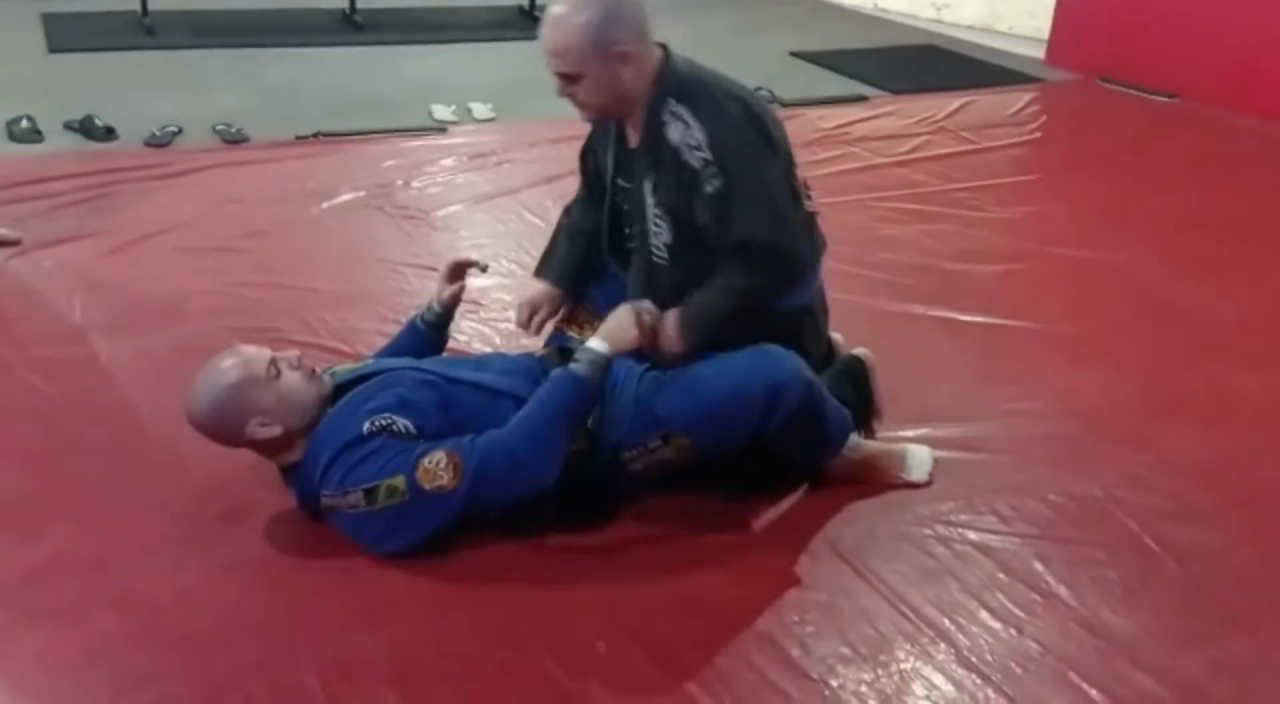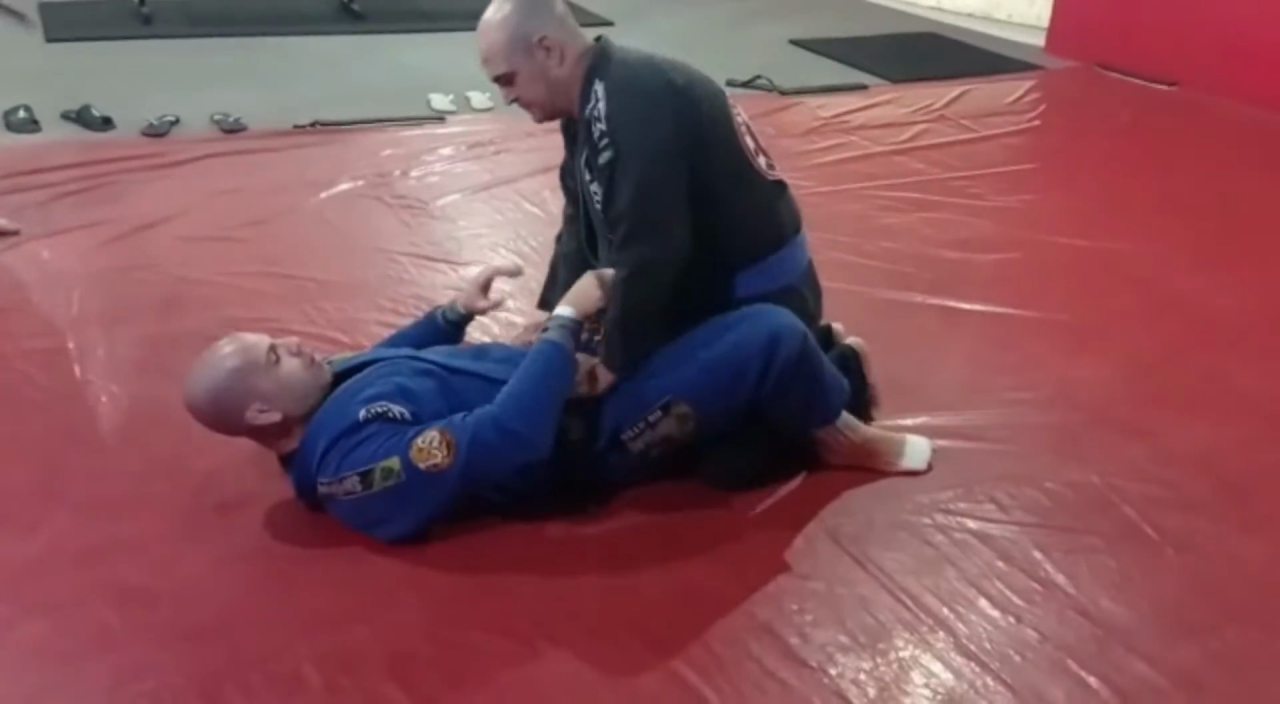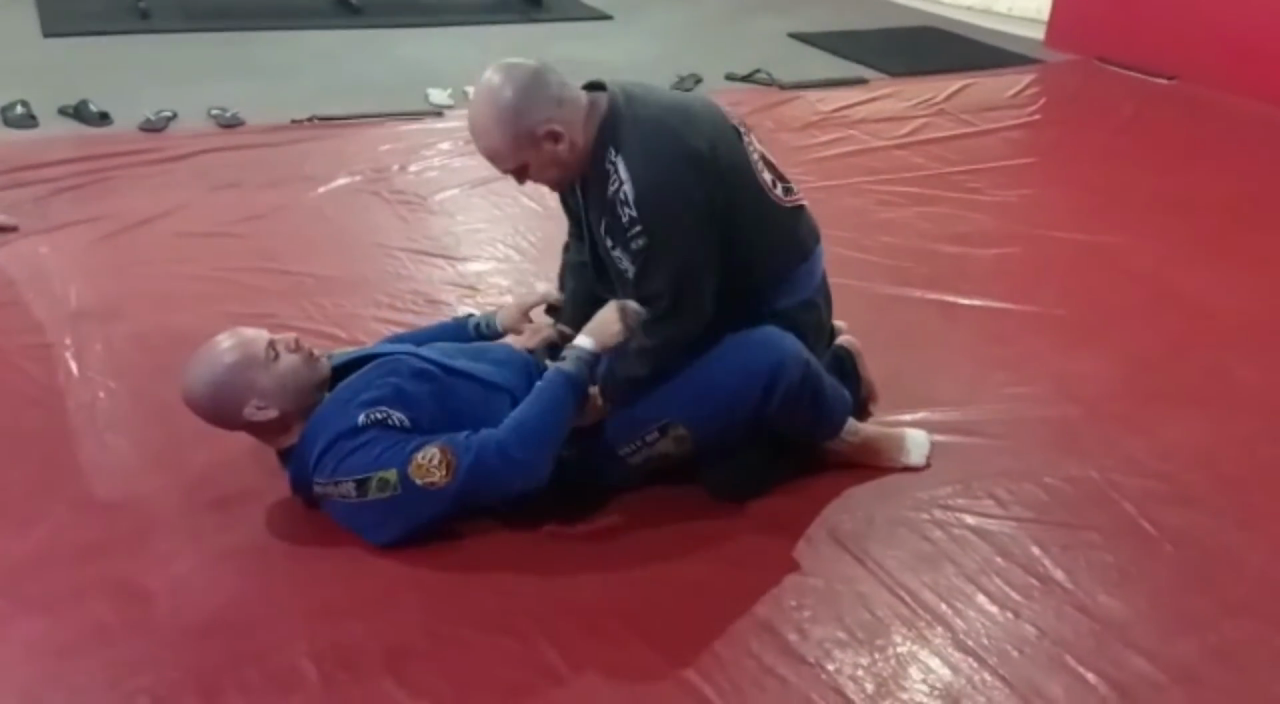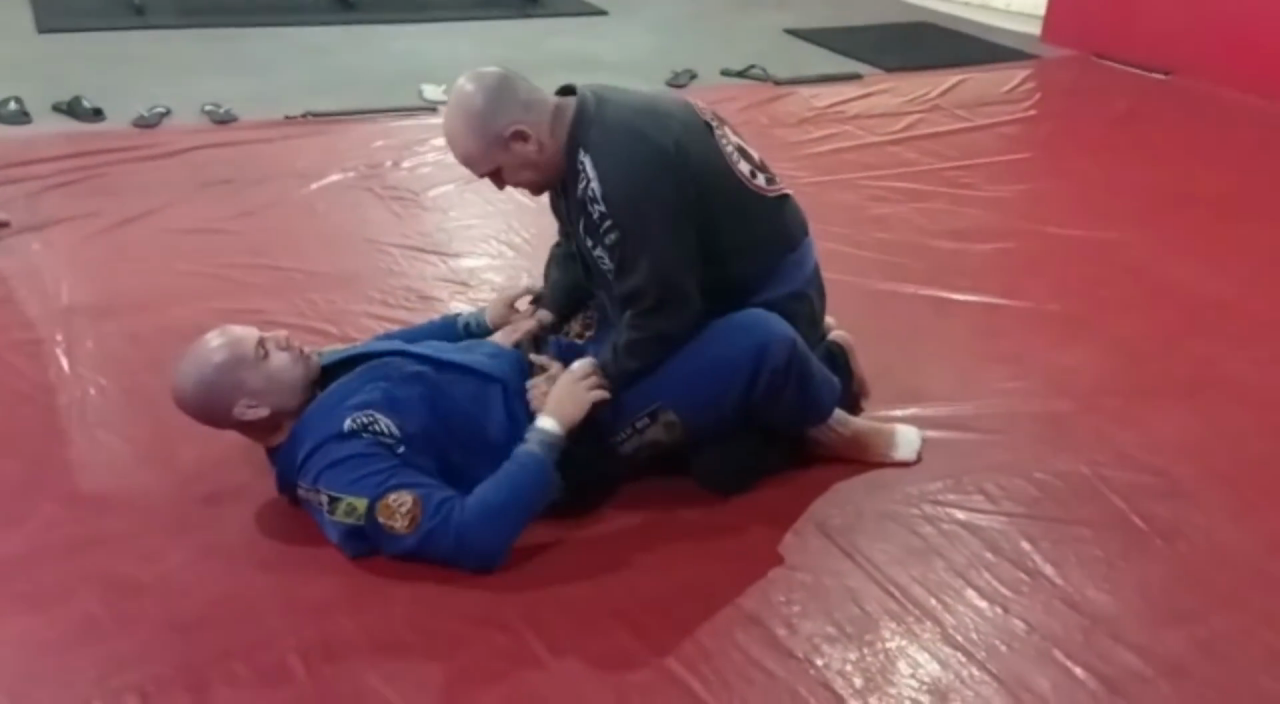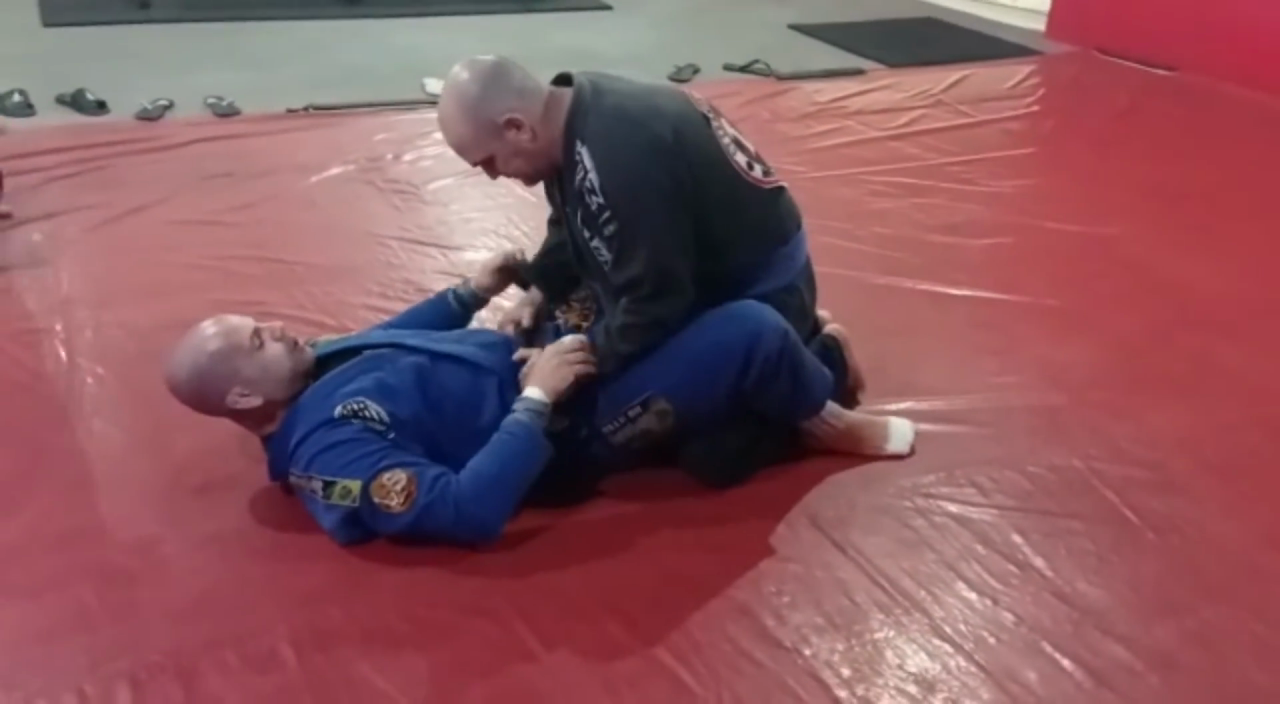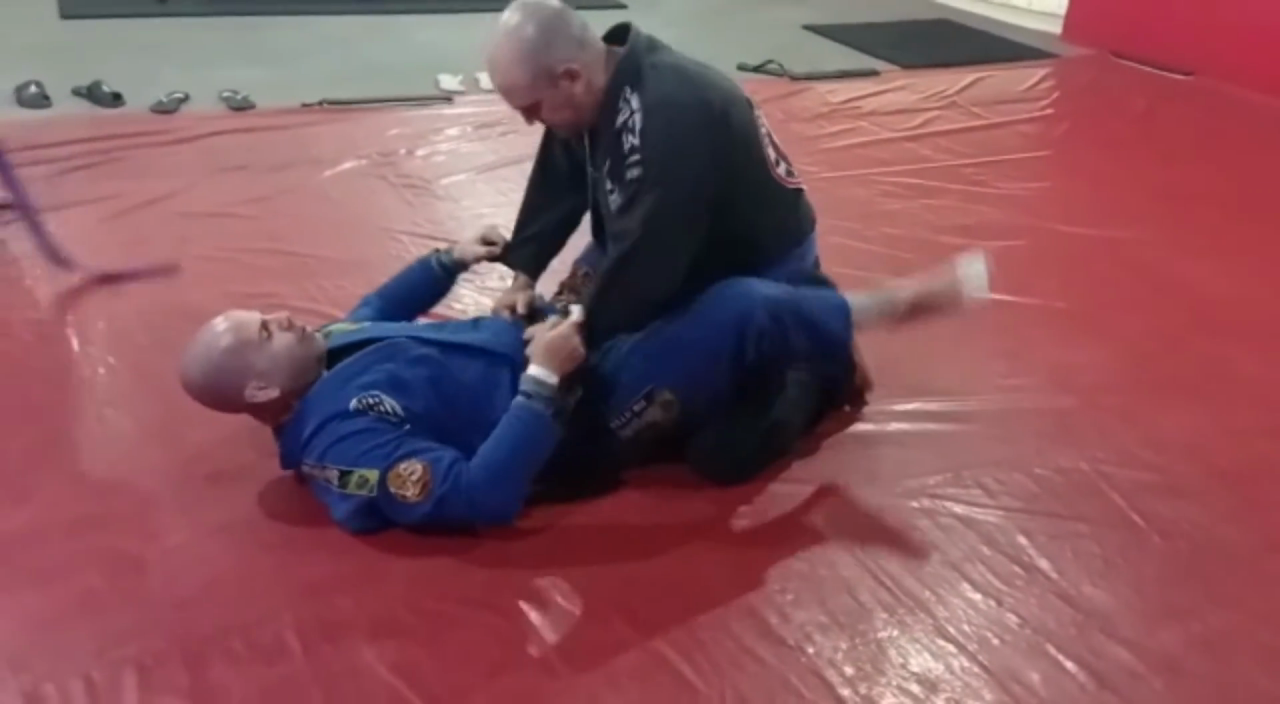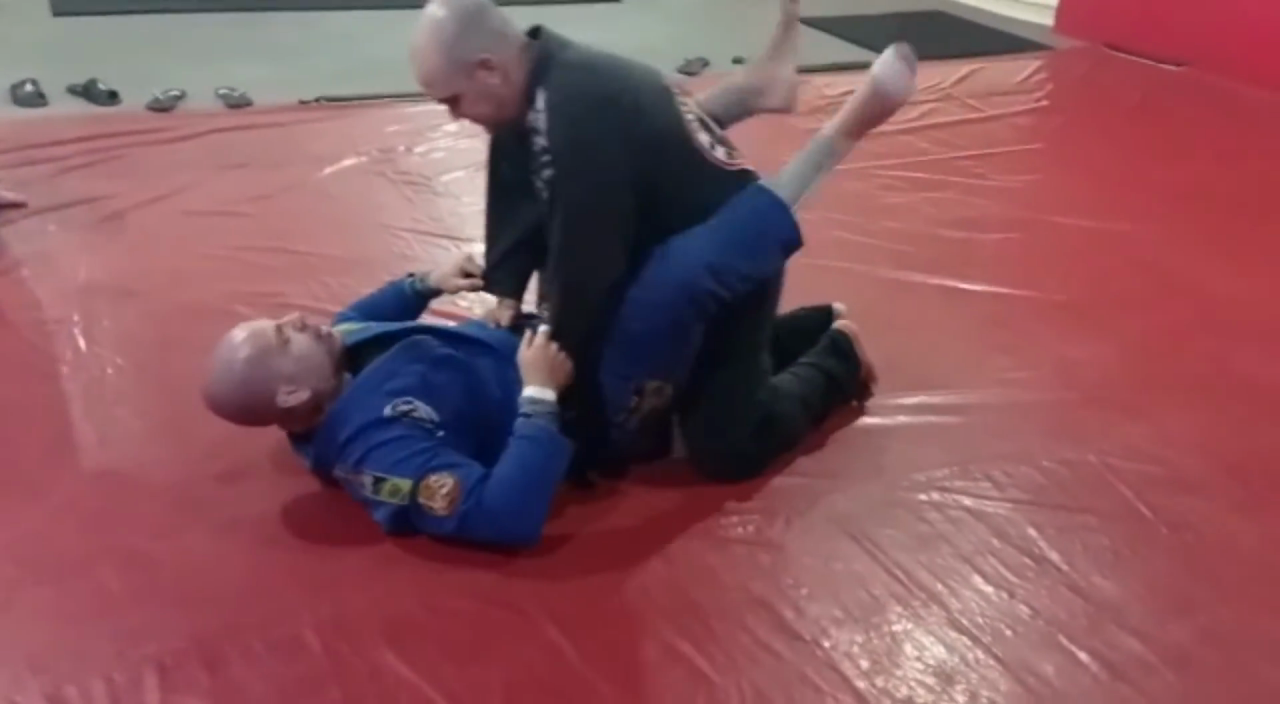
dt=0.5s
person 1, frame 1
left shoulder: (328, 406)
right shoulder: (360, 474)
right elbow: (518, 464)
left wrist: (436, 311)
right wrist: (600, 350)
left hip: (557, 370)
right hip: (595, 438)
right knee: (776, 377)
right ankle: (847, 456)
person 1, frame 2
left shoulder: (324, 400)
right shoulder: (358, 459)
left elbow: (388, 356)
right elbow: (511, 437)
left wrist: (454, 310)
right wrist: (567, 317)
left hip: (576, 378)
right hip: (593, 433)
right knee: (769, 332)
left ankle: (809, 364)
right ankle: (842, 438)
person 1, frame 3
left shoulder: (327, 387)
right shoulder: (353, 461)
left elbow: (404, 351)
right elbow: (512, 462)
left wrist: (493, 324)
right wrist: (585, 350)
left hip: (549, 377)
right hip: (588, 439)
right knee: (771, 359)
left ankle: (806, 346)
right ankle: (847, 438)
person 1, frame 4
left shoulder: (318, 384)
right shoulder: (339, 465)
left elbow: (393, 347)
right elbow: (475, 538)
left wrist: (482, 321)
right wrist: (554, 428)
left hip: (548, 364)
right hip: (577, 425)
right knee: (757, 340)
left ankle: (799, 364)
right ankle: (835, 431)
person 1, frame 5
left shoulder: (315, 372)
right shoulder: (331, 452)
left elbow: (389, 339)
right elbow: (471, 510)
left wrist: (470, 294)
right wrist: (538, 400)
left hip: (541, 358)
right hip: (570, 422)
right knee: (751, 332)
left ankle: (793, 353)
right ankle: (830, 425)
person 1, frame 6
left shoulder: (326, 358)
right shoulder: (343, 439)
left elbow: (374, 310)
right elbow: (482, 494)
left wrist: (448, 260)
right wrist: (543, 380)
left hip: (538, 345)
right hip: (586, 409)
right knee: (738, 311)
left ankle: (817, 357)
right ankle: (893, 302)
person 1, frame 7
left shoulder: (336, 364)
right shoulder: (379, 446)
left elbow: (353, 321)
right elbow: (506, 518)
left wrist: (424, 284)
right wrist: (538, 396)
left hip: (539, 349)
right knee: (684, 272)
left ankle: (808, 343)
right ankle: (840, 130)
person 2, frame 1
left shoulder: (708, 129)
right shoulder: (617, 112)
left elbow: (772, 258)
right elbow: (596, 203)
left wrist: (691, 325)
right wrist: (555, 279)
left hip: (759, 321)
person 2, frame 2
left shoulder: (631, 106)
right shoulder: (597, 99)
left elbow: (648, 250)
right elbow: (583, 220)
left wrist: (613, 360)
right wrist: (554, 314)
left hip: (758, 287)
right hip: (706, 277)
left knee: (731, 459)
right ankle: (814, 349)
person 2, frame 3
left shoulder: (652, 174)
right shoulder: (598, 119)
left elbow: (673, 316)
right elbow: (588, 244)
left wrist: (607, 394)
right wrist: (563, 329)
left hip: (771, 301)
right hip: (716, 286)
left knee: (732, 468)
left ankle: (834, 378)
right ankle: (812, 358)
person 2, frame 4
left shoulder: (622, 168)
right shoulder: (583, 119)
left elbow: (659, 311)
right elbow: (579, 241)
right wrist: (550, 312)
left hip: (765, 290)
right hip: (704, 276)
left knee: (722, 464)
person 2, frame 5
left shoulder: (621, 156)
right shoulder: (579, 105)
left elbow: (653, 300)
right elbow: (573, 224)
right wrist: (539, 290)
left hip: (758, 280)
right hip: (701, 265)
left knee: (715, 457)
left ankle: (823, 365)
right ankle: (794, 340)
person 2, frame 6
left shoulder: (668, 118)
left elbow: (644, 261)
right elbow: (557, 186)
right wrist: (524, 275)
left hip: (758, 274)
right hip: (688, 262)
person 2, frame 7
left shoulder: (580, 112)
right shoulder: (535, 85)
left elbow: (585, 261)
right elbow: (519, 201)
right wrist: (506, 294)
right hip: (660, 250)
left knee: (725, 449)
left ankle: (831, 360)
